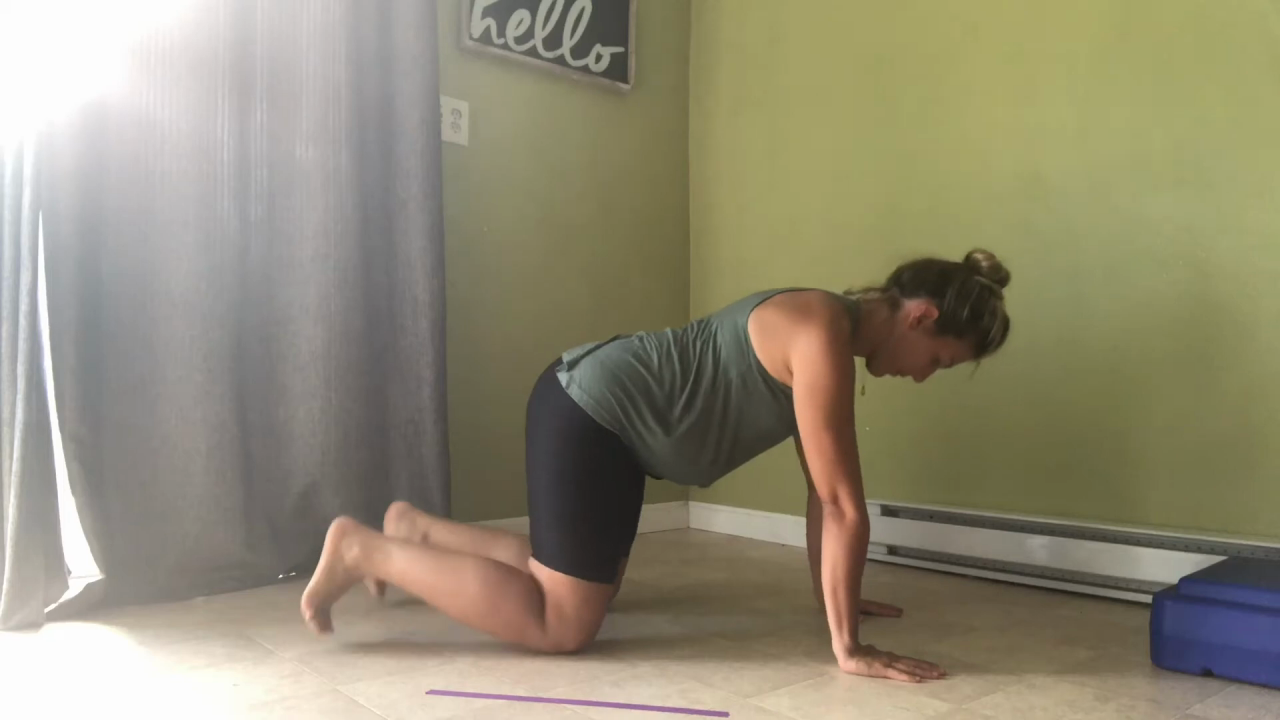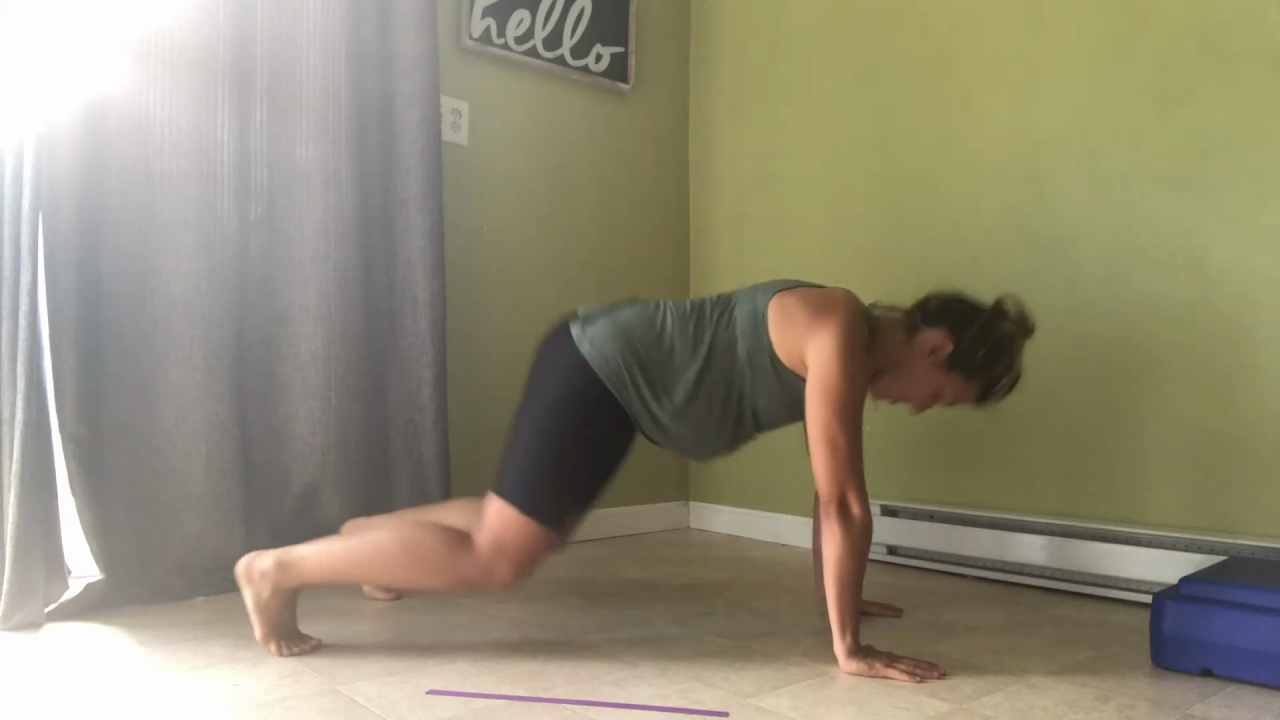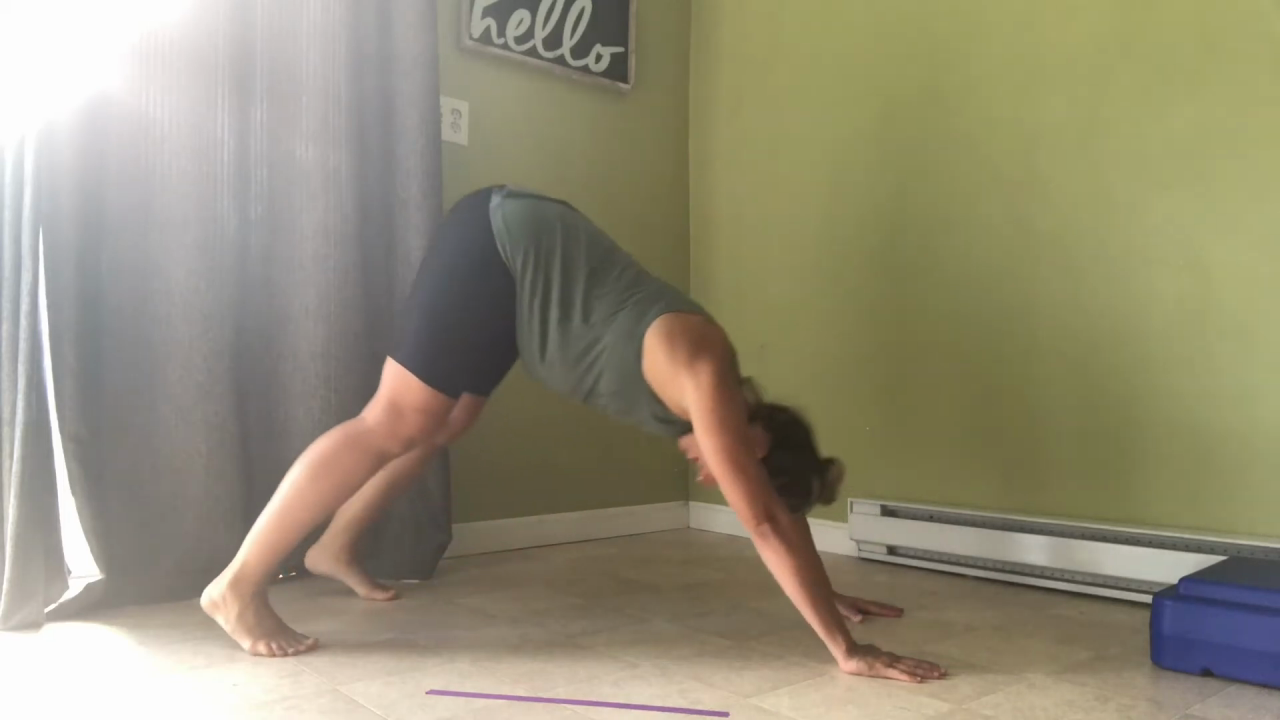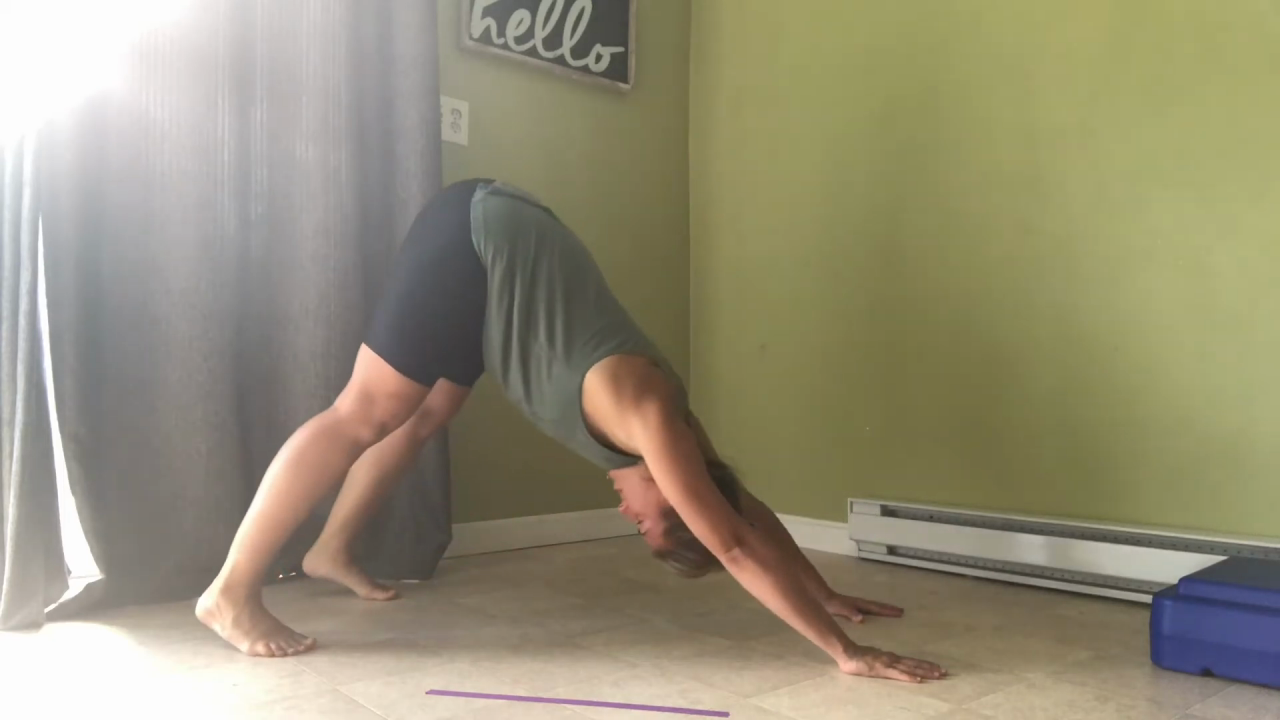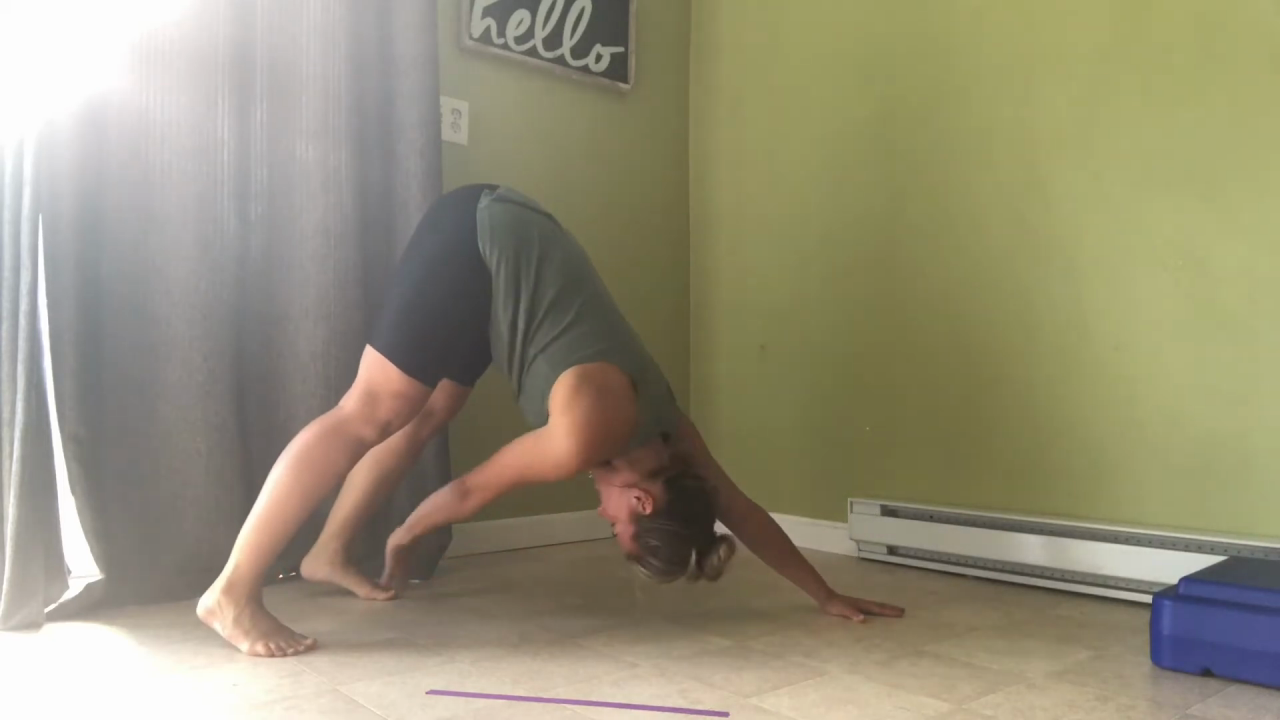
dt=0.7s
person 1, frame 1
left shoulder: (827, 333)
right shoulder: (823, 333)
left elbow: (821, 492)
right elbow: (842, 503)
left wrist: (833, 596)
right wrist: (847, 646)
left hip: (603, 417)
right hip: (588, 411)
left knee: (585, 583)
right knee: (560, 626)
left ankle: (416, 530)
right ankle: (365, 546)
person 1, frame 2
left shoulder: (843, 341)
right shoulder: (842, 332)
left elbow: (829, 496)
right elbow: (843, 503)
left wrist: (838, 596)
right wrist: (846, 645)
left hip: (606, 373)
right hip: (598, 369)
left knee: (530, 528)
right knee: (496, 557)
left ankle: (366, 534)
right ankle: (279, 568)
person 1, frame 3
left shoulder: (717, 400)
right shoulder: (701, 377)
left elbow: (779, 508)
right elbow: (764, 523)
left wrist: (830, 597)
right wrist: (845, 648)
left hip: (514, 255)
right hip: (497, 246)
left knee: (442, 423)
right knee: (391, 425)
left ankle: (335, 548)
right ankle: (238, 587)
person 1, frame 4
left shoulder: (666, 422)
right shoulder: (647, 417)
left elbow: (748, 510)
right elbow: (735, 547)
left wrist: (829, 598)
right wrist: (843, 651)
left hip: (496, 244)
right hip: (474, 236)
left knee: (425, 414)
right knee: (364, 416)
left ankle: (332, 551)
right ankle: (231, 593)
person 1, frame 5
left shoulder: (666, 431)
right shoulder: (589, 434)
left elbow: (739, 508)
right elbow: (473, 491)
left wrist: (825, 595)
right wrist: (402, 538)
left hip: (500, 247)
right hip: (478, 238)
left knee: (426, 413)
right knee: (367, 415)
left ankle: (329, 553)
right ankle: (232, 592)
